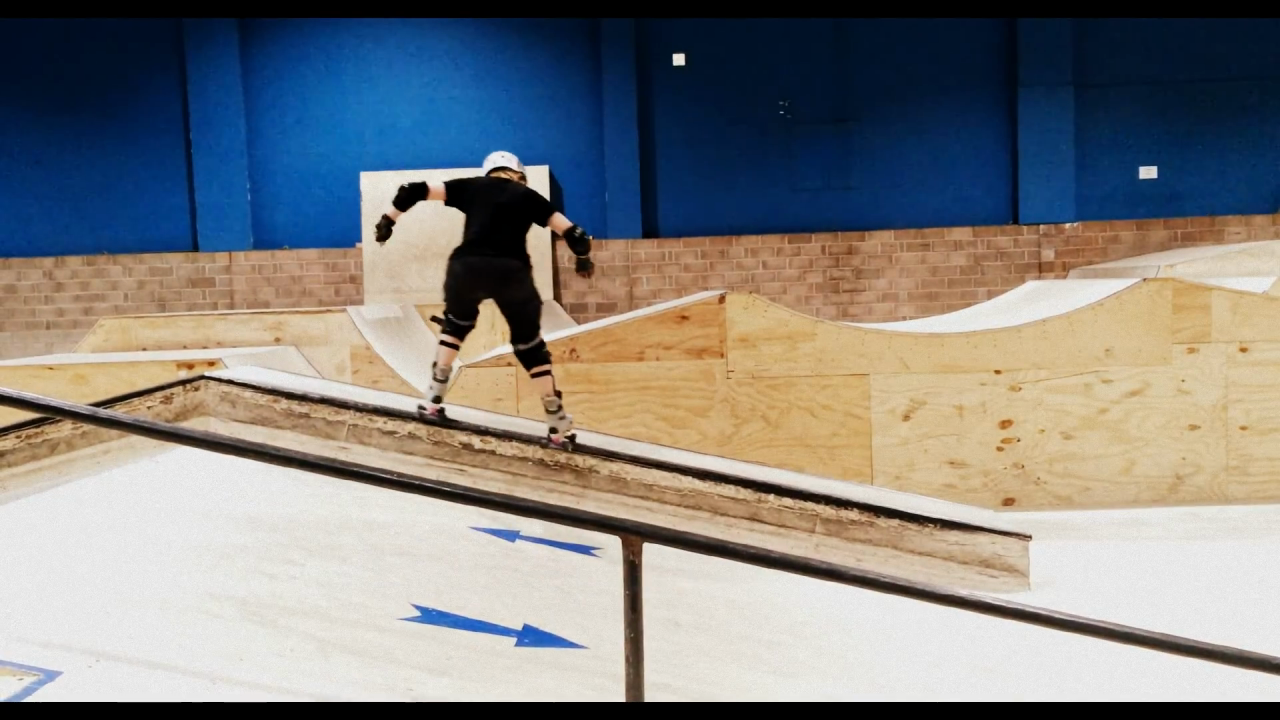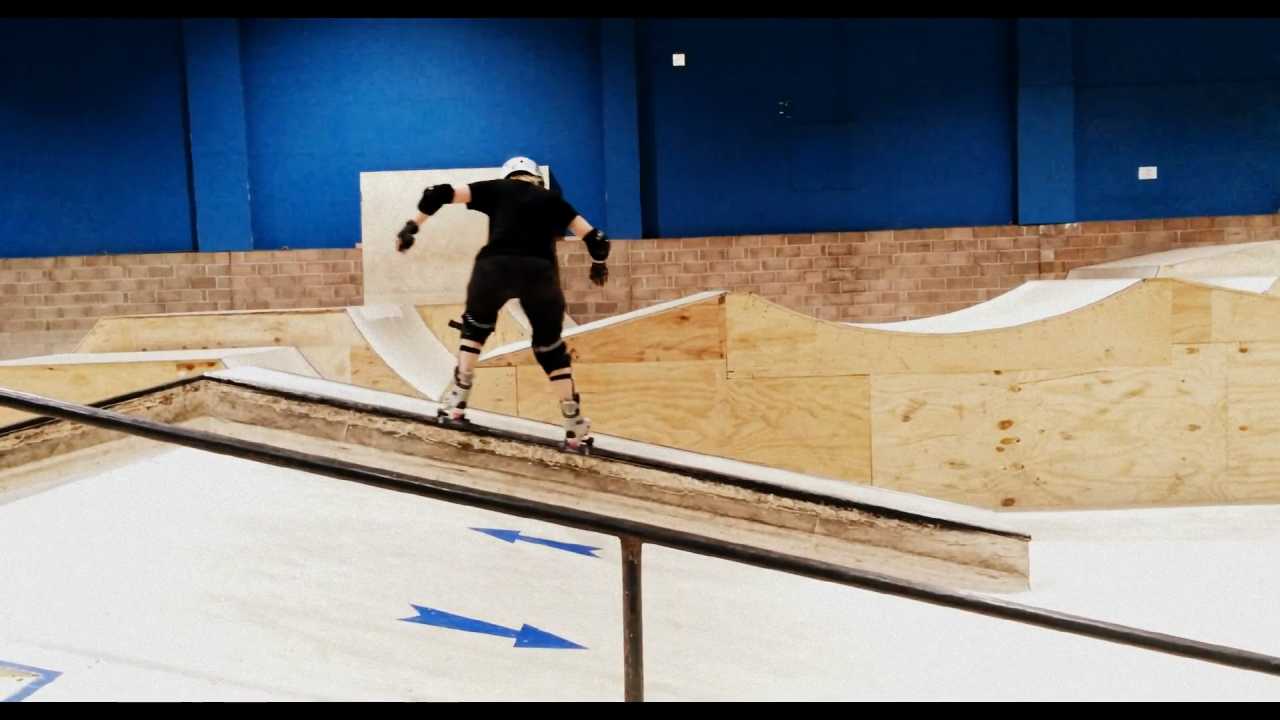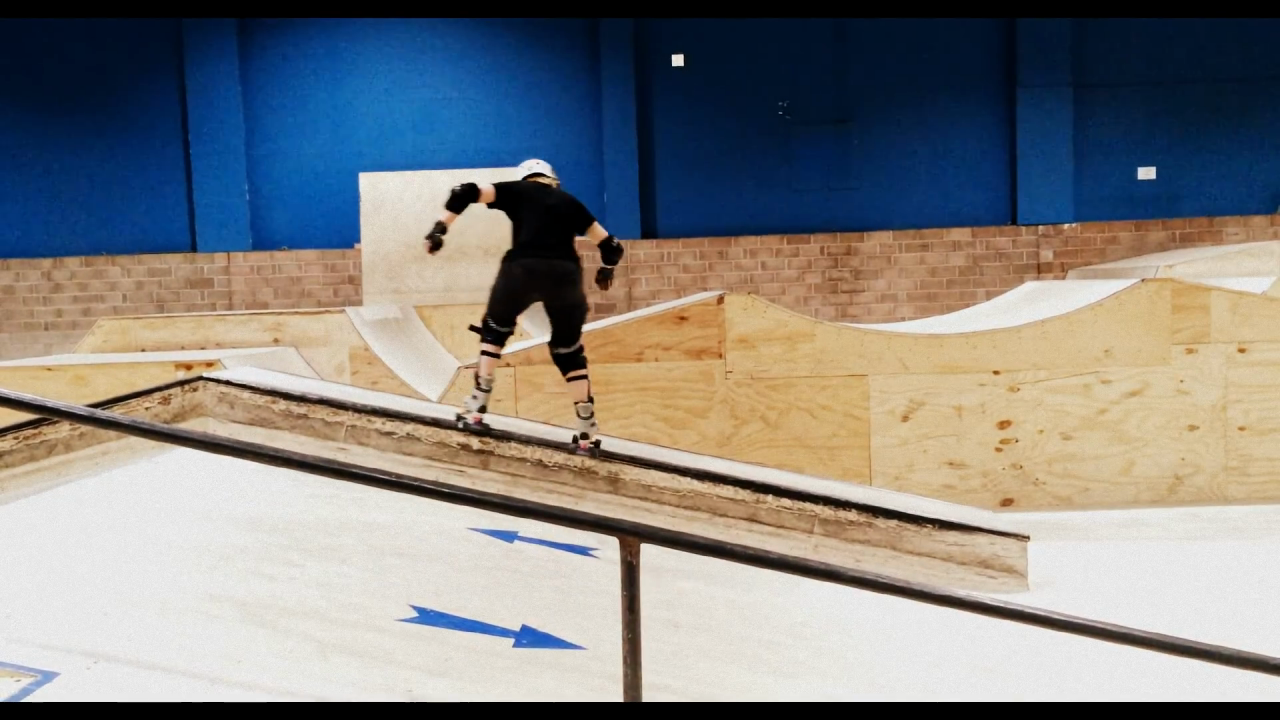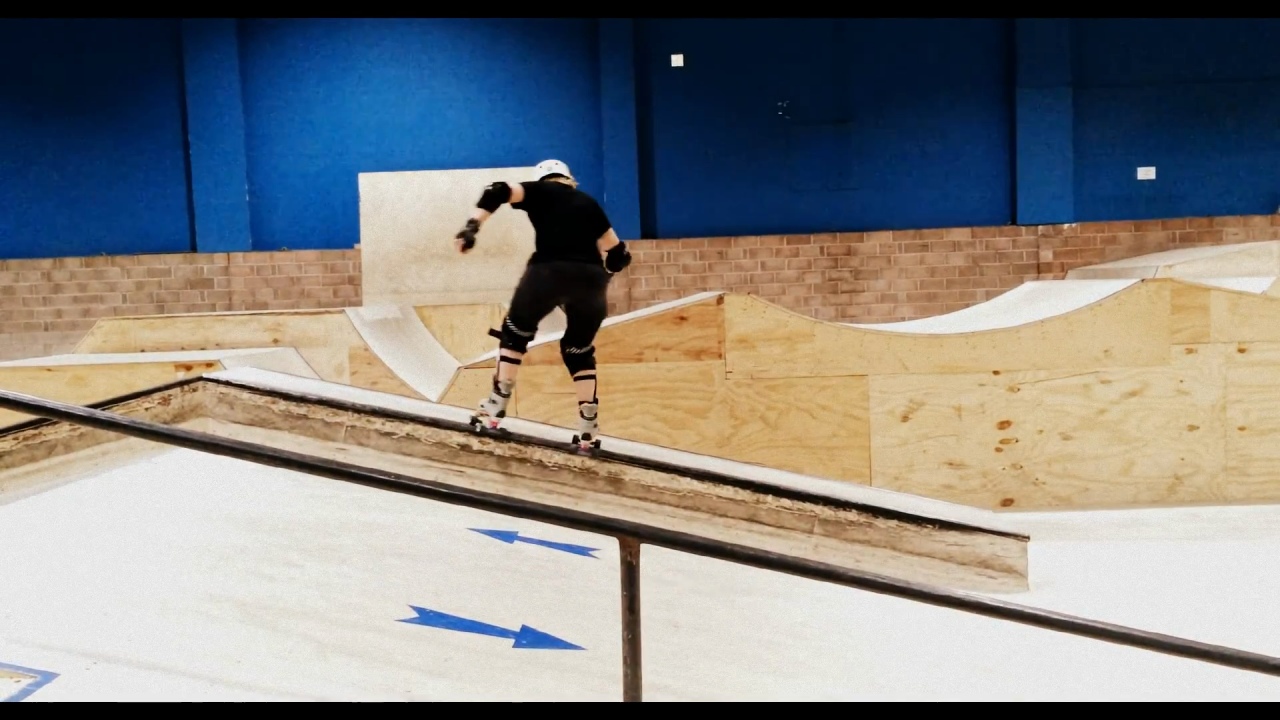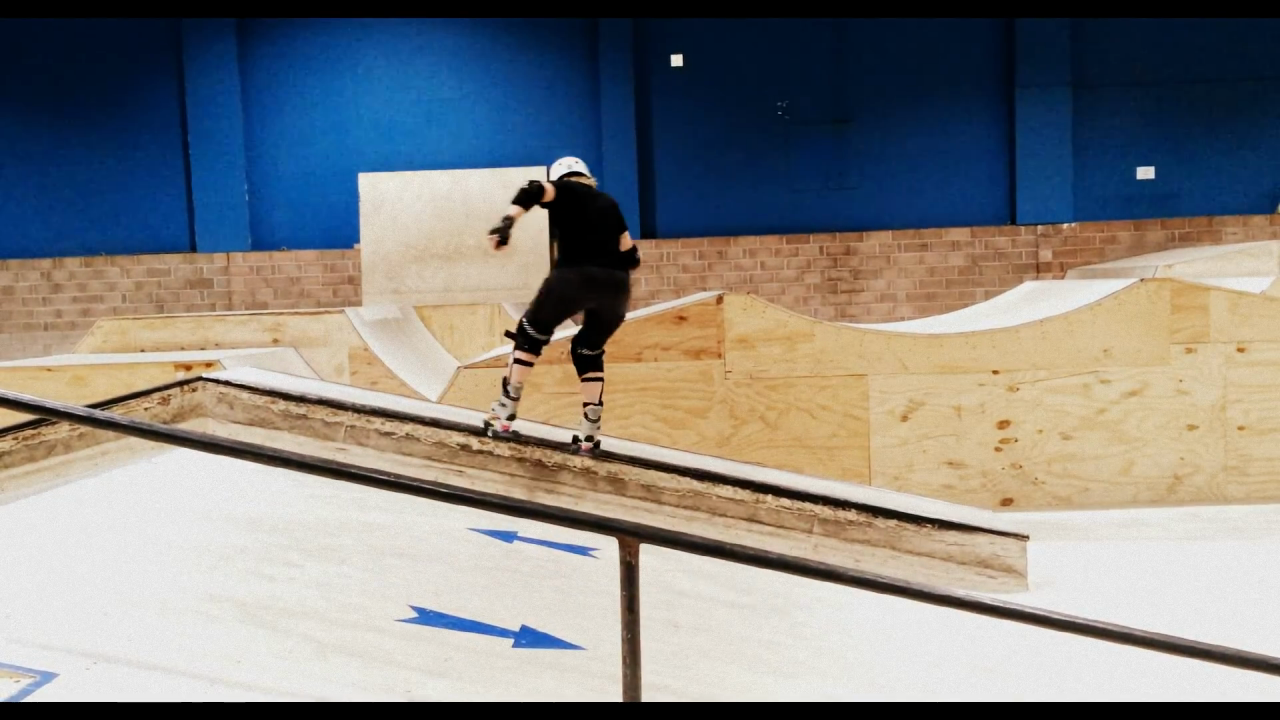
dt=0.1s
person 1, frame 1
left shoulder: (472, 187)
right shoulder: (529, 197)
left elbow: (415, 190)
right elbow: (575, 236)
left wrist: (388, 219)
right wrist: (583, 258)
left hip: (467, 267)
right hip: (512, 272)
left knee: (456, 323)
right knee: (530, 346)
left ankle: (433, 400)
person 1, frame 2
left shoulder: (495, 189)
right shoulder: (551, 199)
left elbow: (442, 192)
right elbow: (596, 239)
left wrist: (411, 227)
right wrist: (599, 264)
left hip: (495, 267)
right hip: (541, 272)
left knee: (476, 326)
right knee: (550, 348)
left ankle: (455, 404)
person 1, frame 3
left shoulder: (515, 190)
right shoulder: (570, 202)
left elbow: (467, 192)
right elbow: (610, 246)
left wrist: (440, 226)
right wrist: (607, 269)
left hip: (522, 270)
right hip: (565, 275)
left knee: (495, 330)
right knee: (568, 351)
person 1, frame 4
left shoulder: (539, 191)
right shoulder: (589, 203)
right elbow: (618, 253)
left wrist: (472, 225)
right wrist: (607, 271)
left hip: (548, 272)
right hip: (590, 277)
left knee: (515, 334)
right knee: (578, 351)
person 1, frame 5
left shoulder: (562, 189)
right shoulder: (607, 203)
right elbow: (630, 256)
left wrist: (507, 221)
left hip: (572, 276)
right hip: (615, 285)
left knee: (530, 335)
right knee: (588, 352)
